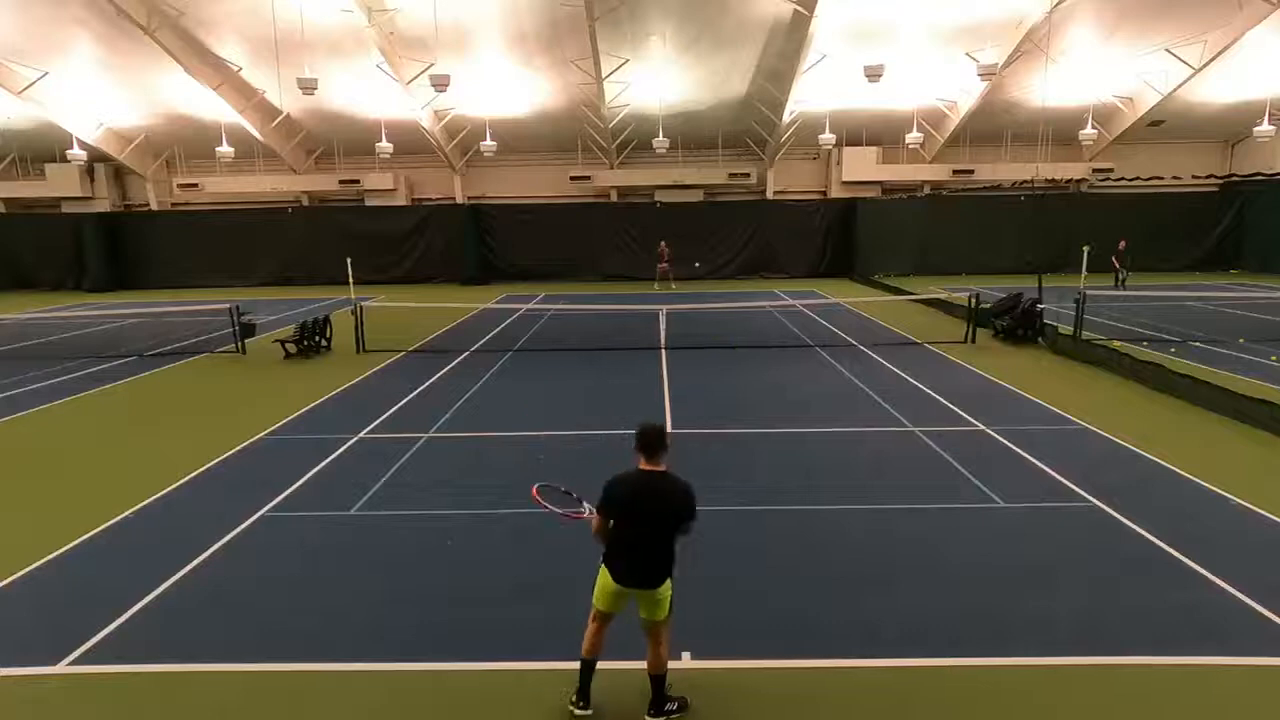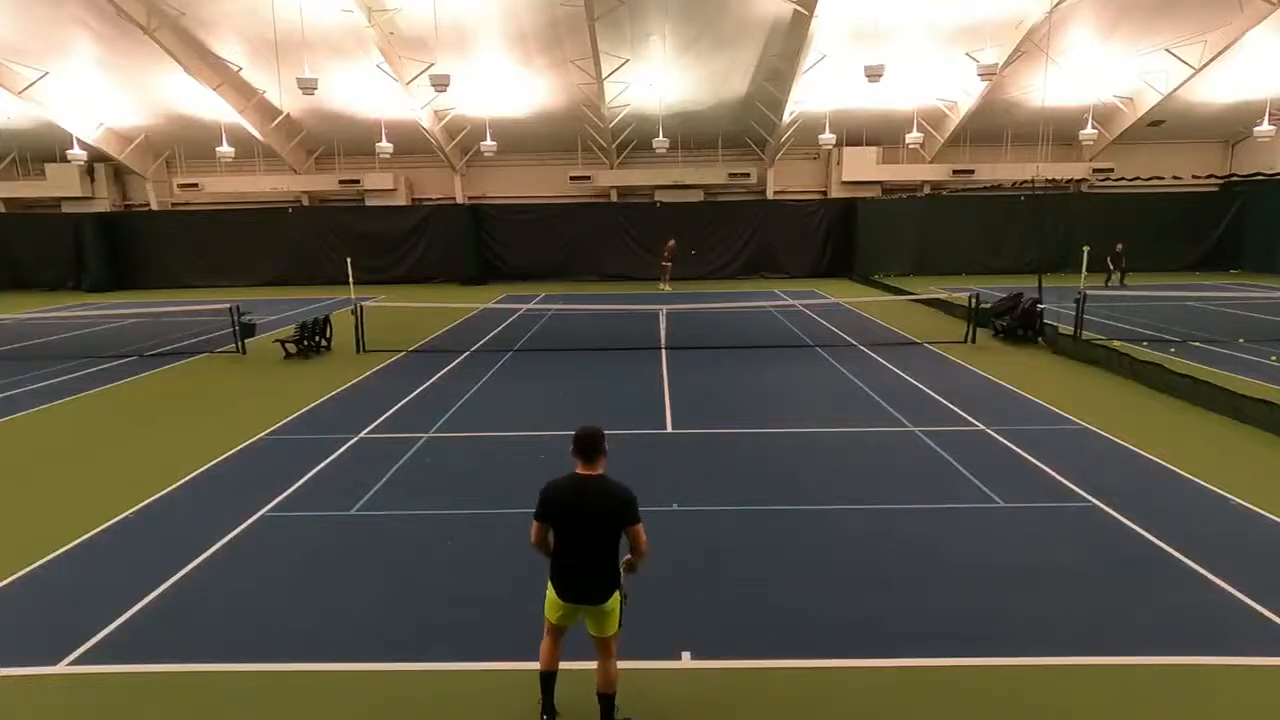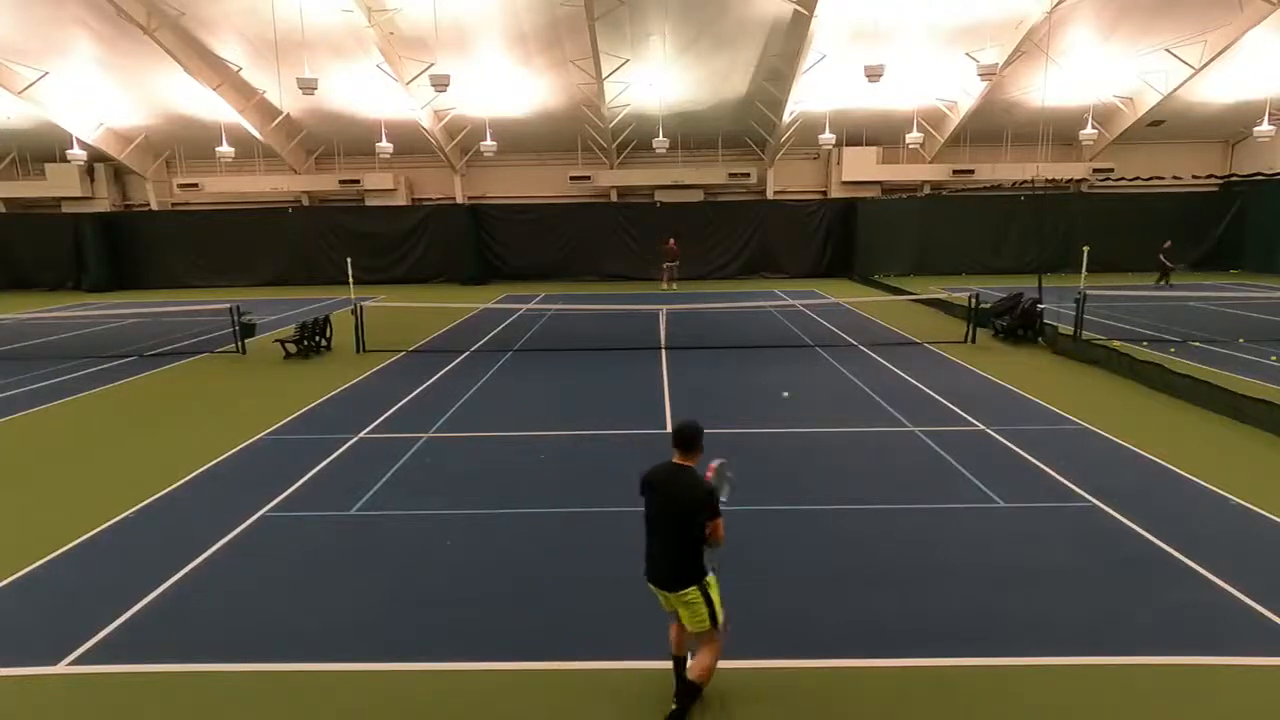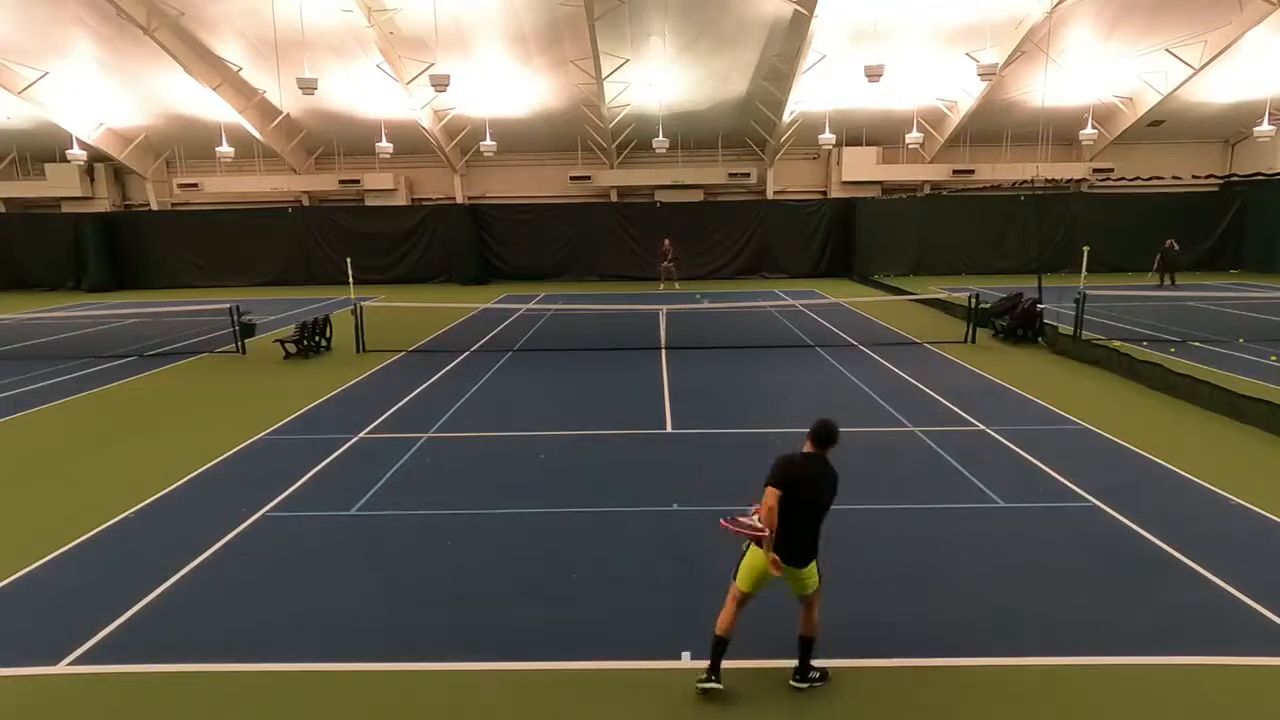
dt=1s
person 1, frame 1
left shoulder: (617, 485)
right shoulder: (682, 491)
left elbow: (599, 530)
right elbow: (686, 528)
left hip: (616, 571)
right hip: (656, 577)
left knee: (597, 625)
right knee: (657, 638)
person 1, frame 2
left shoulder: (552, 491)
right shoulder: (621, 495)
left elbow: (537, 540)
right elbow: (640, 545)
right wrist: (634, 563)
left hip: (562, 584)
right hip: (603, 588)
left knee: (552, 636)
right knee: (606, 654)
person 1, frame 3
left shoulder: (651, 476)
right shoulder: (702, 491)
right elbow: (715, 538)
left hip: (655, 574)
right hip: (688, 580)
left knee: (681, 621)
right knee: (710, 647)
left ankle: (682, 692)
person 1, frame 4
left shoulder: (787, 463)
right shoulder: (831, 477)
left elbow: (770, 506)
left wrist: (768, 550)
left hip: (767, 550)
right hip: (802, 555)
left knee: (734, 603)
right knee: (811, 603)
left ankle: (713, 673)
right ankle: (803, 671)
